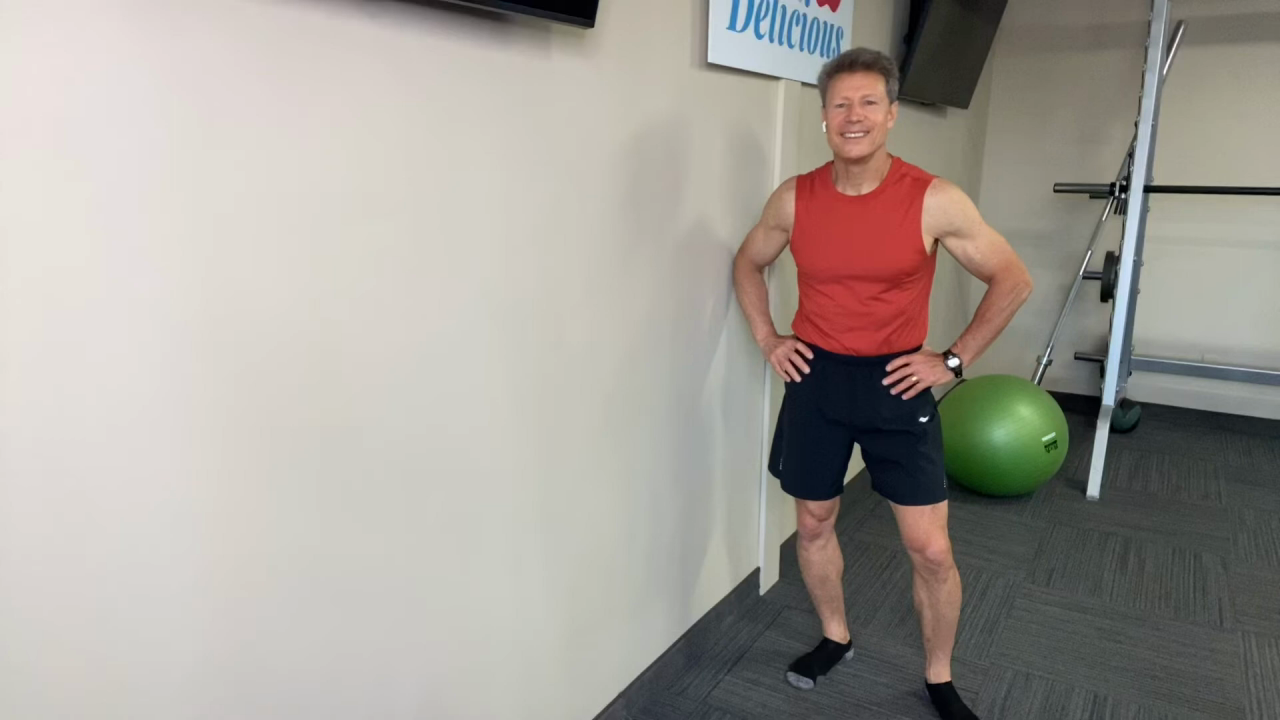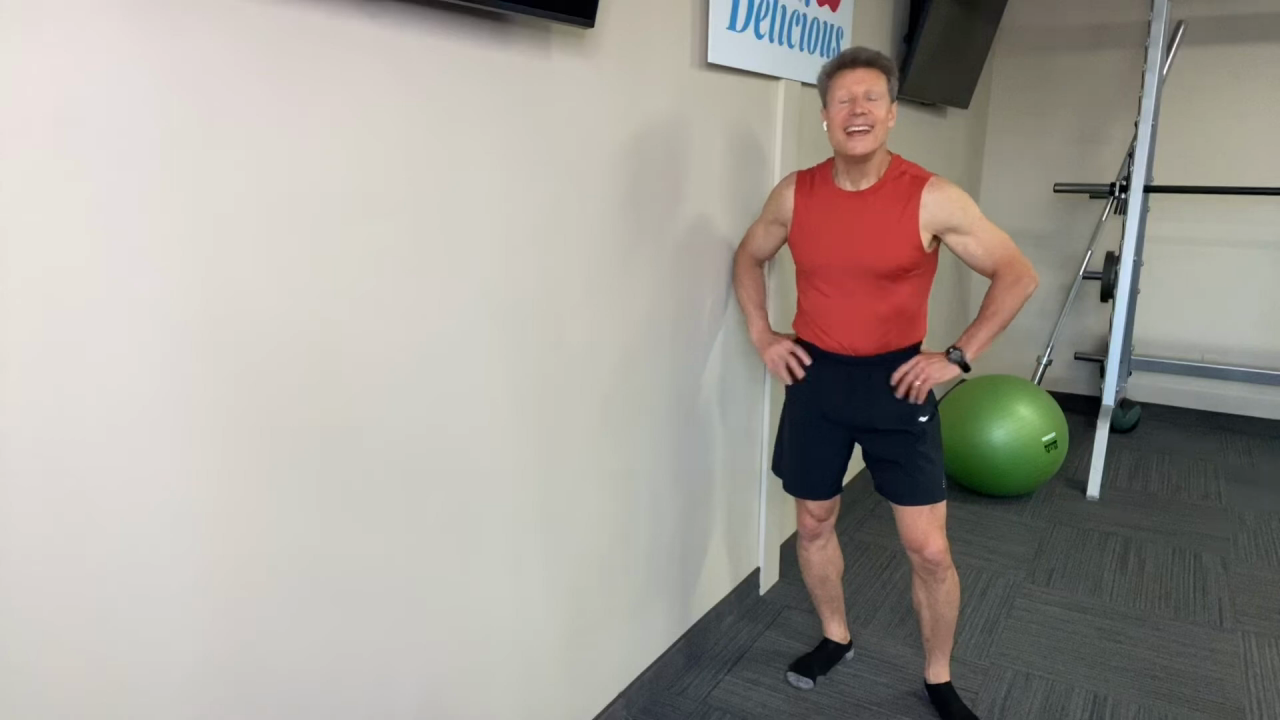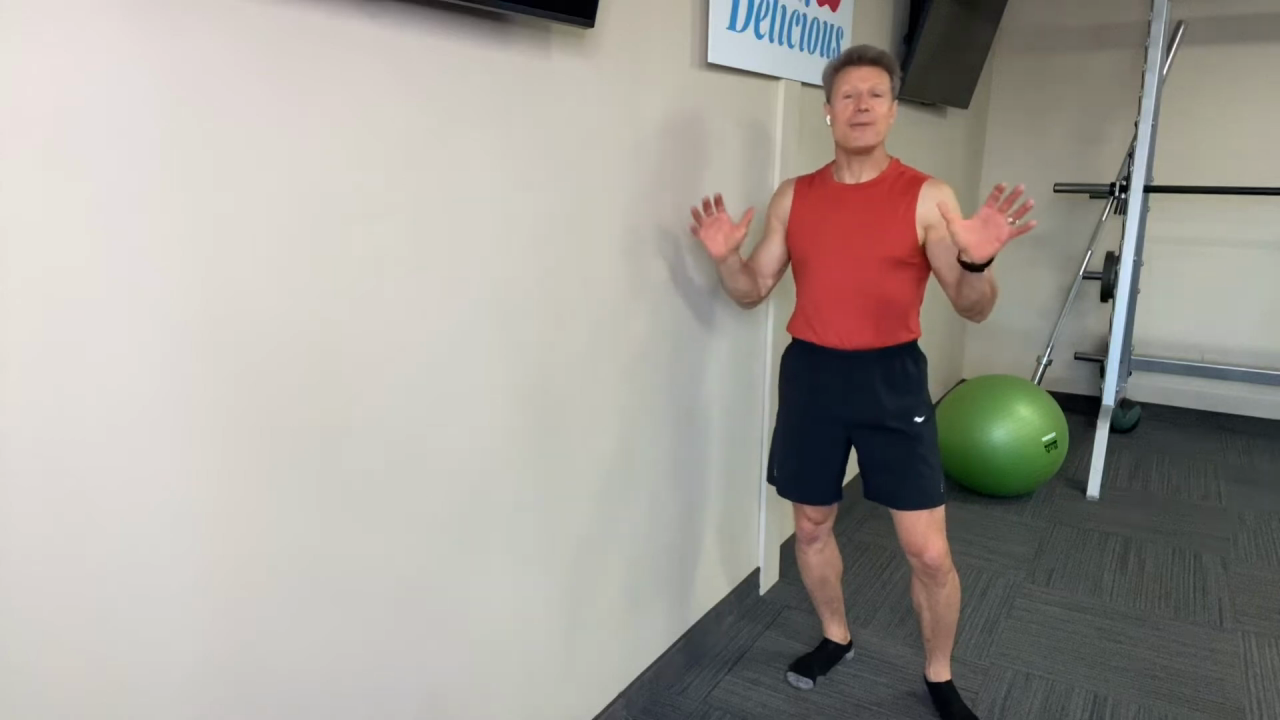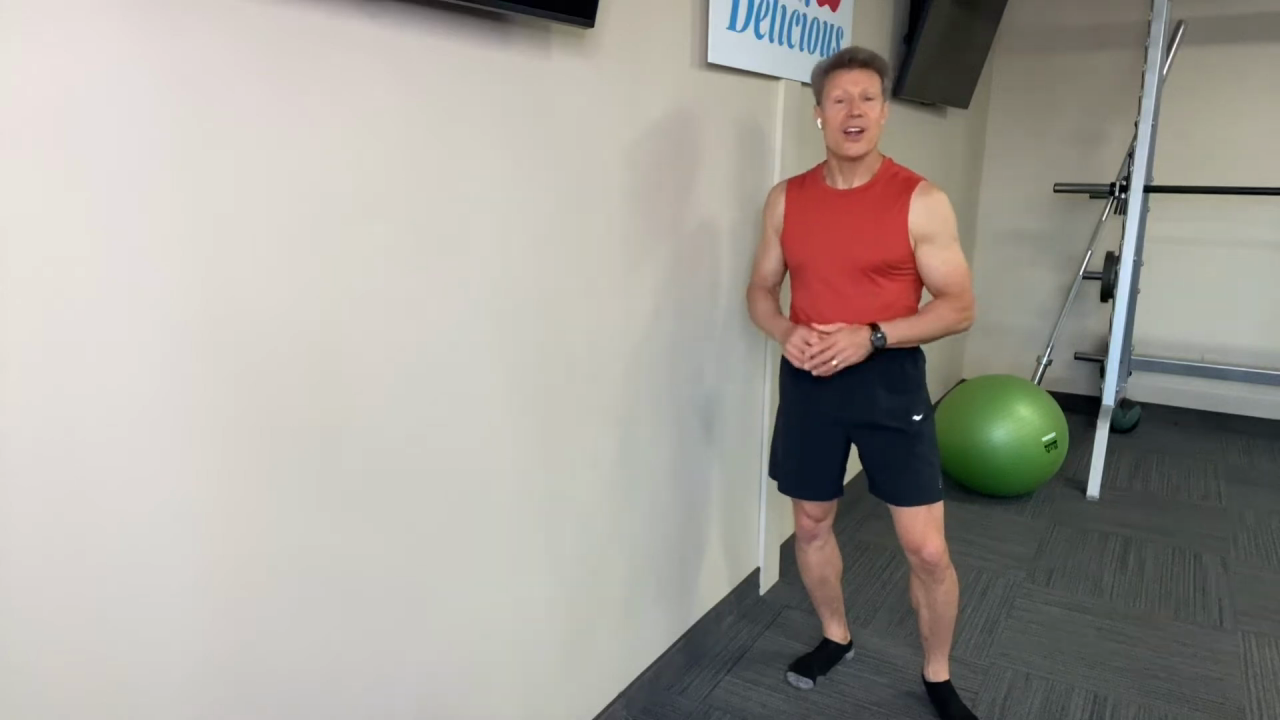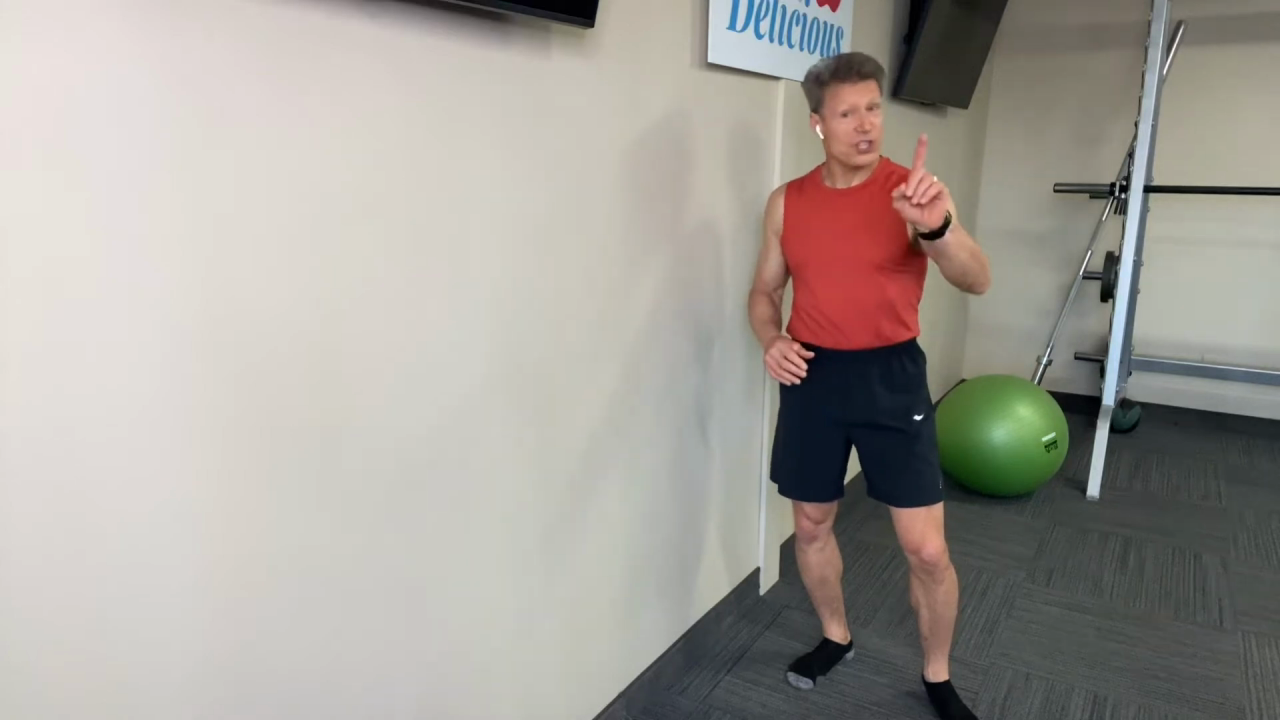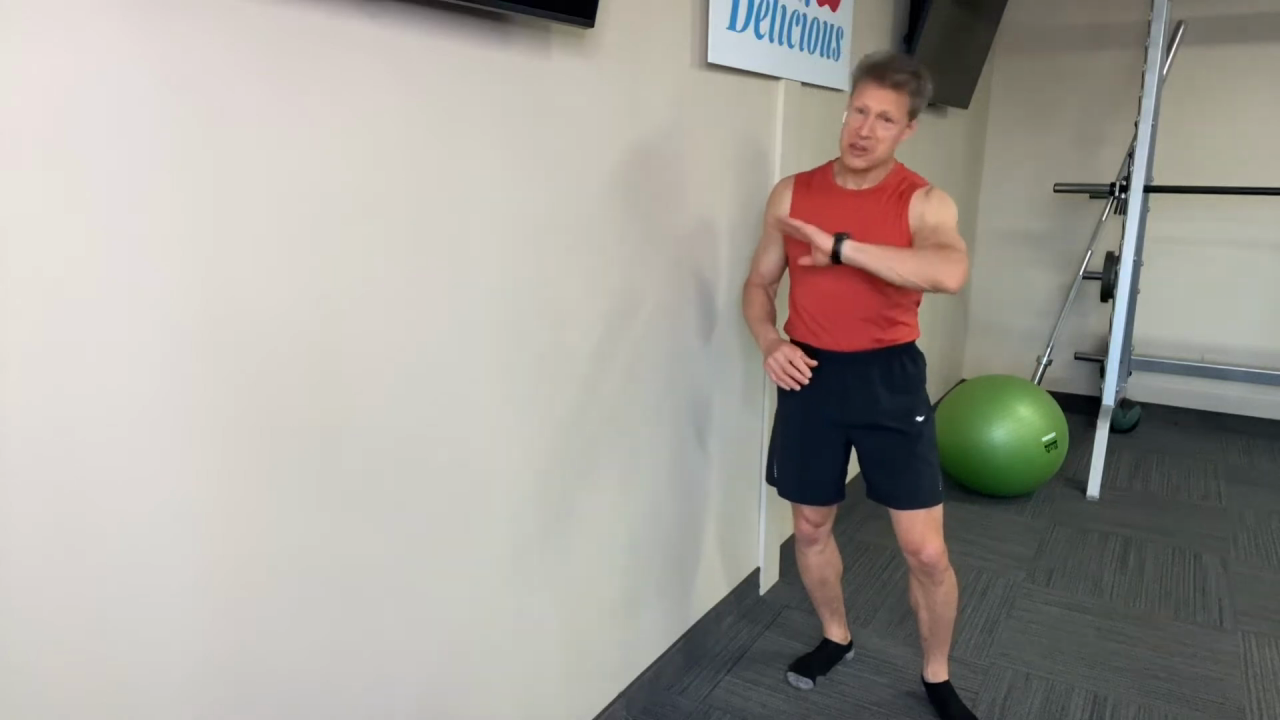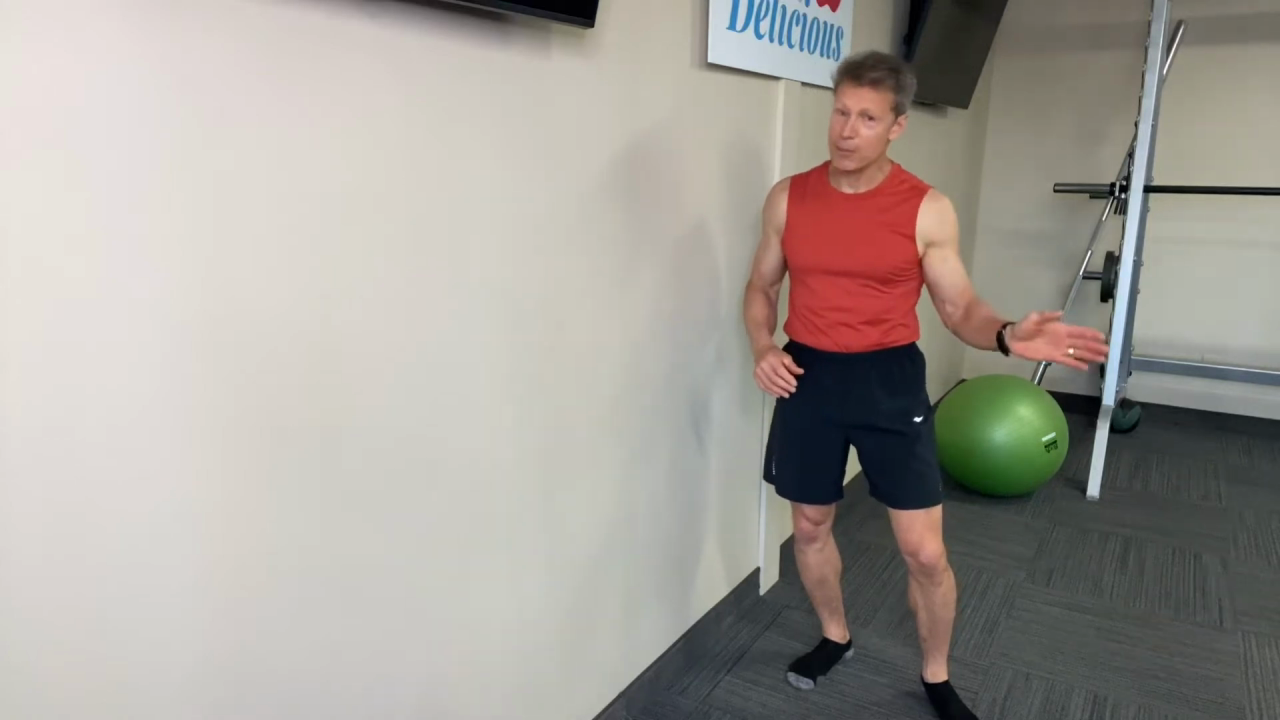
dt=0.5s
person 1, frame 1
left shoulder: (935, 200)
right shoulder: (793, 198)
left elbow: (1012, 281)
right elbow: (748, 264)
left wrist: (954, 359)
right wrist: (767, 339)
left hip: (896, 383)
right hip: (816, 378)
left knee: (931, 549)
right knee: (813, 522)
right ankle: (835, 636)
person 1, frame 2
left shoulder: (932, 197)
right shoulder: (794, 193)
left elbow: (1018, 276)
right elbow: (749, 257)
left wrist: (957, 356)
right wrist: (763, 331)
left hip: (898, 380)
right hip: (814, 376)
left knee: (928, 547)
right knee: (813, 522)
right ankle: (835, 637)
person 1, frame 3
left shoulder: (928, 196)
right shoulder: (793, 195)
left elbow: (975, 309)
right elbow: (752, 292)
left wrist: (978, 261)
right wrist: (725, 256)
left hip: (891, 378)
right hip: (810, 374)
left knee: (928, 552)
right knee: (811, 526)
right ankle: (836, 637)
person 1, frame 4
left shoulder: (921, 200)
right shoulder: (786, 199)
left elbow: (958, 308)
right elbow: (761, 288)
left wrist: (867, 338)
right wrist: (787, 333)
left hip: (889, 379)
right hip: (810, 378)
left knee: (927, 548)
right knee: (810, 523)
right ankle: (836, 636)
person 1, frame 5
left shoulder: (914, 189)
right shoulder: (786, 201)
left elbow: (976, 280)
right elbow: (765, 290)
left wrist: (936, 225)
right wrist: (770, 340)
left hip: (890, 376)
right hip: (811, 376)
left knee: (926, 550)
right knee: (810, 525)
right ankle: (835, 636)
person 1, frame 6
left shoulder: (925, 202)
right shoulder: (792, 194)
left elbow: (951, 275)
right elbow: (759, 284)
left wrist: (839, 246)
right wrist: (770, 341)
left hip: (889, 379)
right hip: (809, 376)
left knee: (926, 550)
right knee: (810, 526)
right ankle: (836, 636)
person 1, frame 7
left shoulder: (927, 209)
right shoulder: (787, 197)
left elbow: (960, 310)
right elbow: (760, 286)
left wrist: (1011, 335)
right wrist: (763, 347)
left hip: (890, 380)
right hip: (808, 378)
left knee: (924, 552)
right knee: (810, 526)
right ankle: (834, 635)
